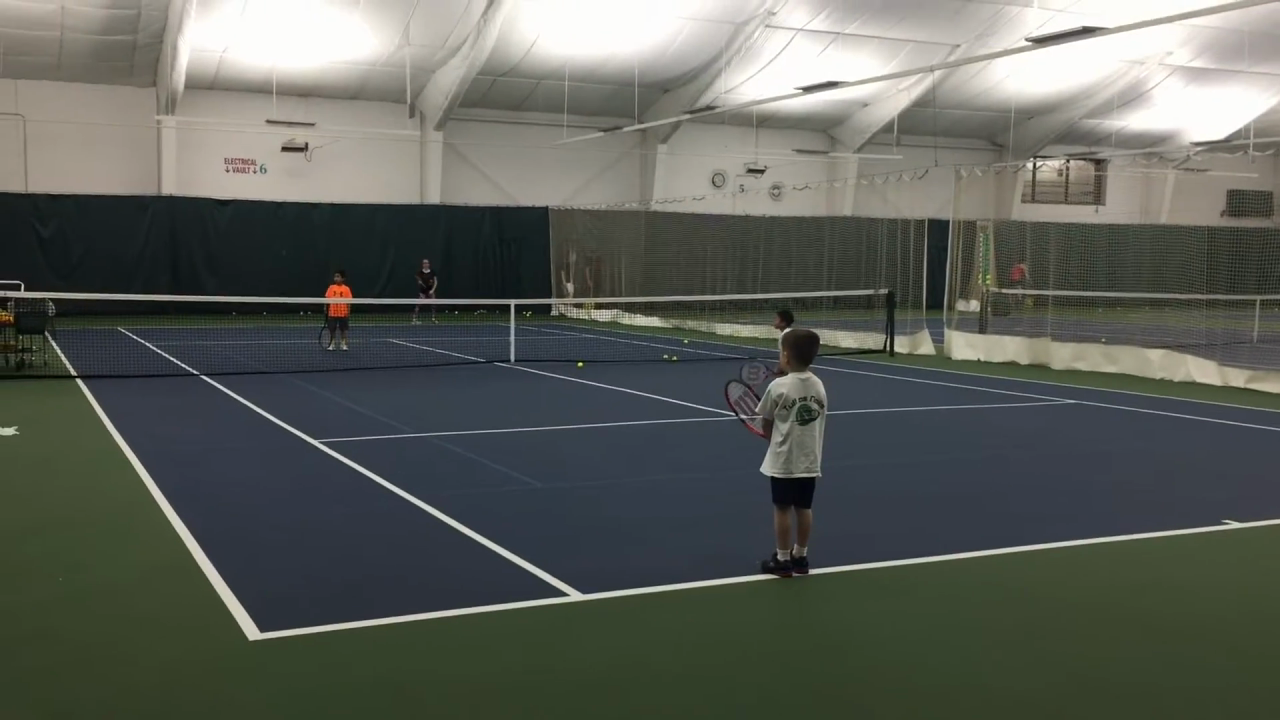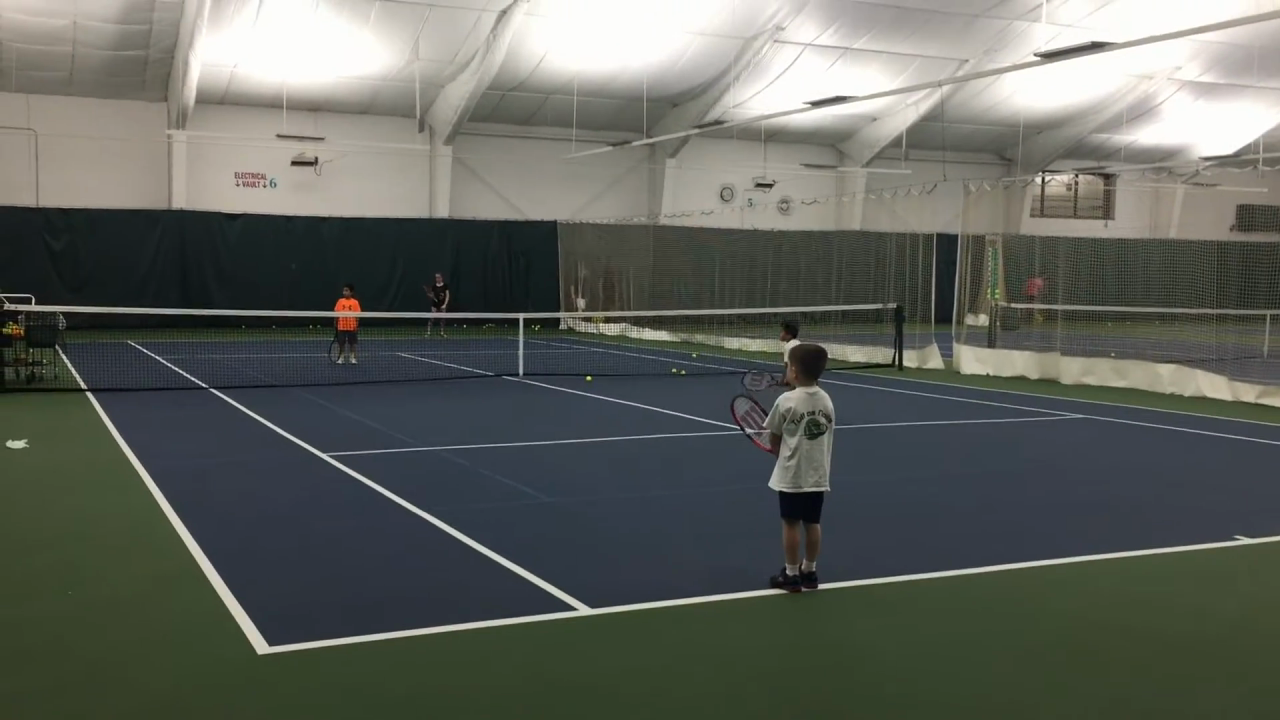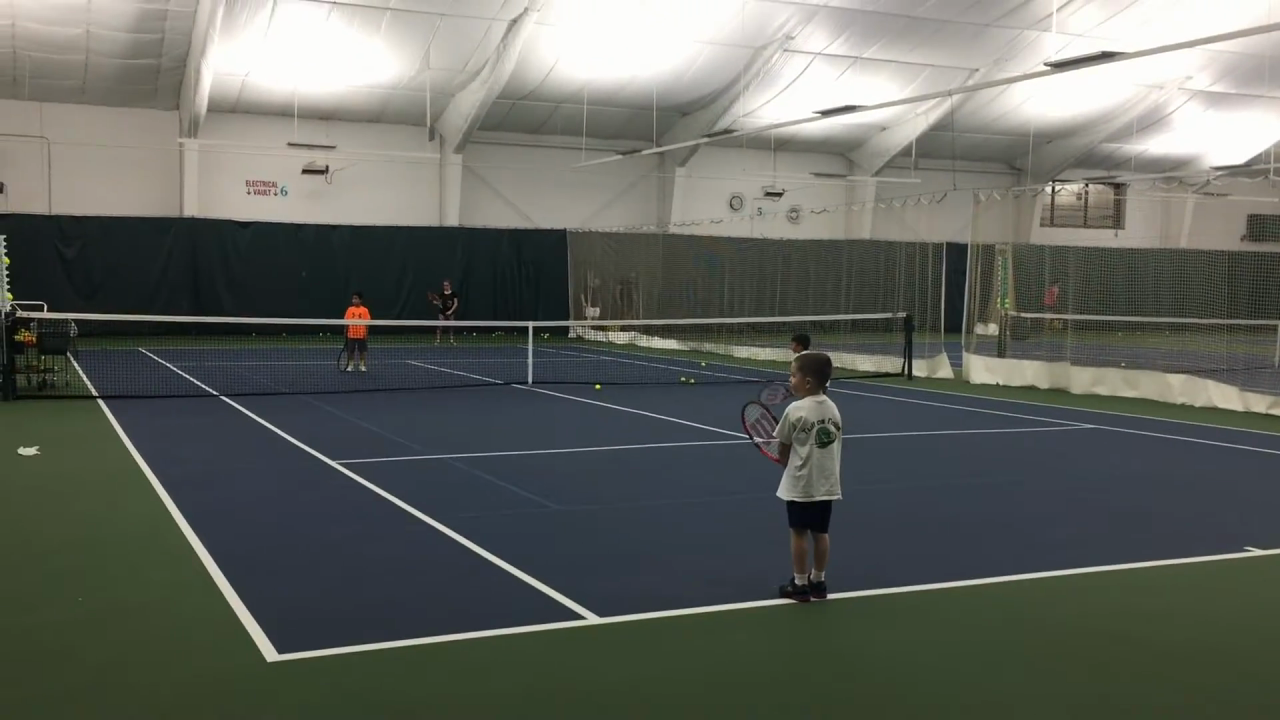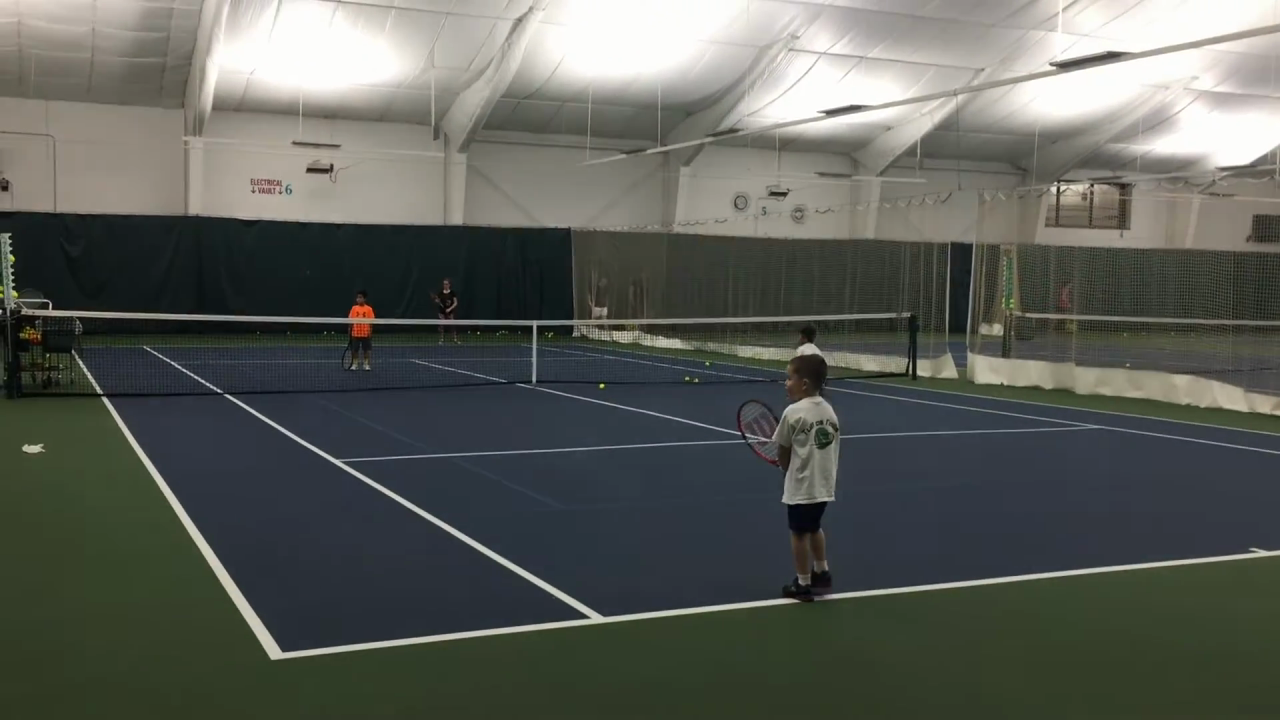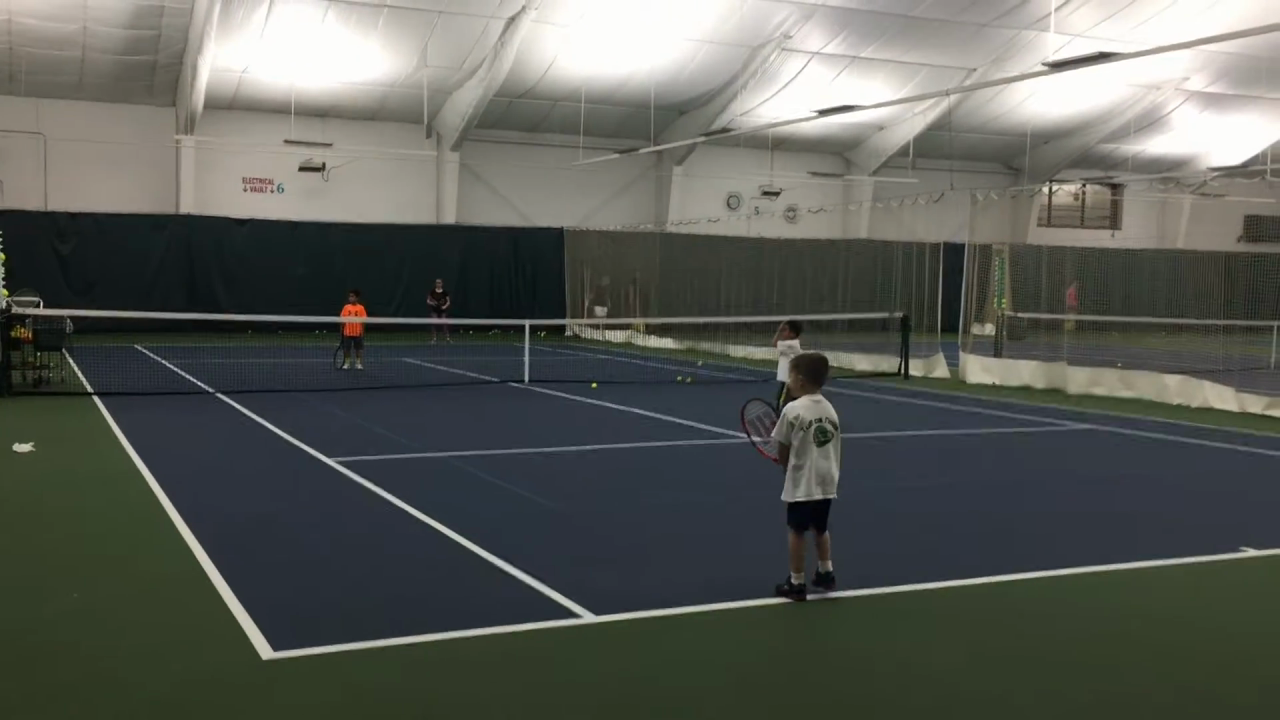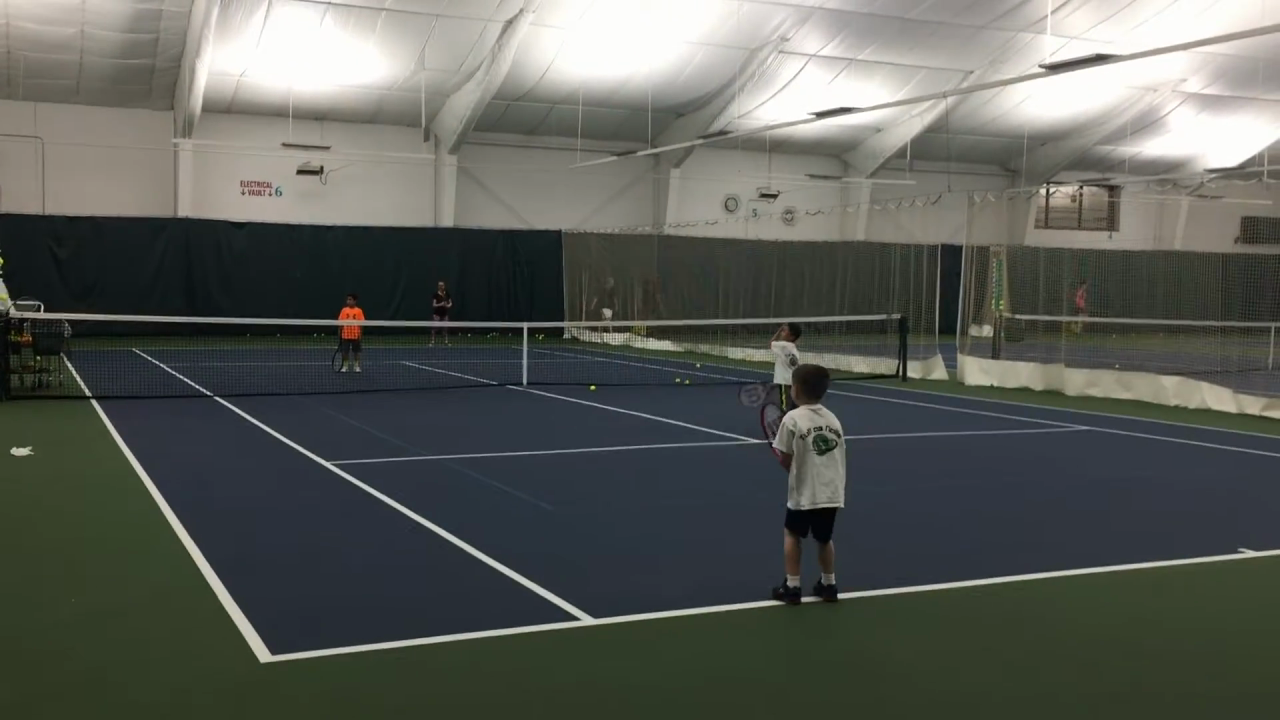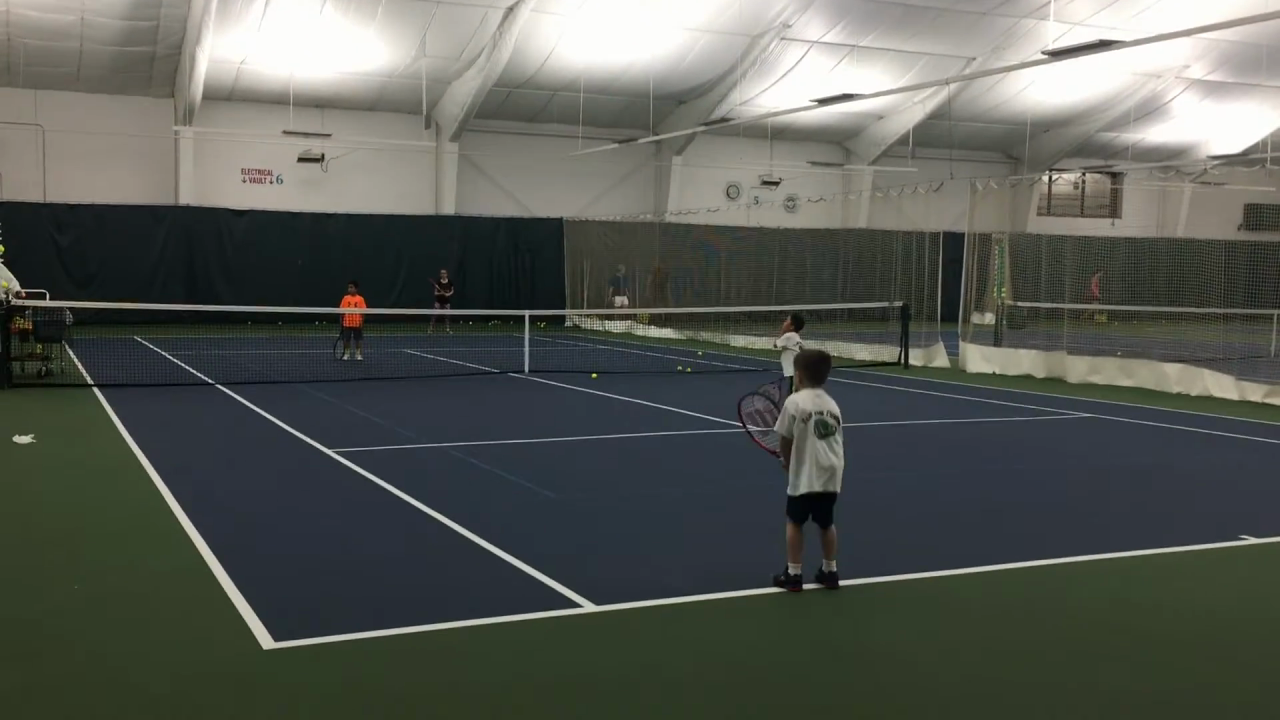
dt=0.4s
person 1, frame 1
left shoulder: (779, 386)
right shoulder: (819, 386)
left elbow: (766, 423)
right elbow: (817, 420)
left wrist: (774, 439)
right wrist: (805, 444)
left hip: (784, 460)
right hip: (809, 460)
left knee: (783, 509)
right knee: (804, 508)
left ankle: (783, 560)
right ankle: (800, 556)
person 1, frame 2
left shoulder: (787, 401)
right shoulder: (826, 400)
left elbow: (774, 439)
right elbow: (825, 434)
left wrist: (781, 455)
right wrist: (812, 459)
left hip: (792, 475)
right hip: (818, 475)
left knee: (791, 524)
right knee: (812, 523)
left ankle: (791, 575)
right ankle: (809, 571)
person 1, frame 3
left shoulder: (796, 410)
right shoulder: (832, 408)
left elbow: (783, 449)
right elbow: (830, 444)
left wrist: (788, 464)
left hip: (801, 485)
right hip: (827, 483)
left knee: (799, 533)
right knee: (820, 533)
left ankle: (800, 584)
right ankle: (818, 581)
person 1, frame 4
left shoulder: (793, 412)
right shoulder: (829, 410)
left elbow: (784, 452)
right elbow: (829, 446)
left wrist: (787, 470)
left hip: (802, 485)
right hip: (824, 484)
left knee: (799, 533)
right knee: (814, 528)
left ankle: (803, 585)
right ankle: (821, 572)
person 1, frame 5
left shoulder: (793, 410)
right shoulder: (830, 409)
left elbow: (783, 450)
right elbow: (833, 446)
left wrist: (786, 465)
left hip: (802, 484)
right hip: (827, 483)
left knee: (796, 531)
right knee: (819, 528)
left ankle: (796, 584)
right ankle: (826, 573)
person 1, frame 6
left shoulder: (792, 419)
right shoulder: (833, 419)
left elbow: (785, 459)
right elbow: (839, 454)
left hip: (804, 493)
right hip: (832, 493)
left knee: (792, 534)
right knee: (824, 538)
left ankle: (792, 586)
right ankle: (828, 584)
person 1, frame 7
left shoulder: (794, 402)
right shoulder: (832, 405)
left elbow: (786, 442)
right elbow: (834, 438)
left wrist: (786, 461)
left hip: (805, 477)
right hip: (831, 476)
left knee: (794, 522)
right knee: (825, 524)
left ankle: (793, 574)
right ankle: (830, 571)
